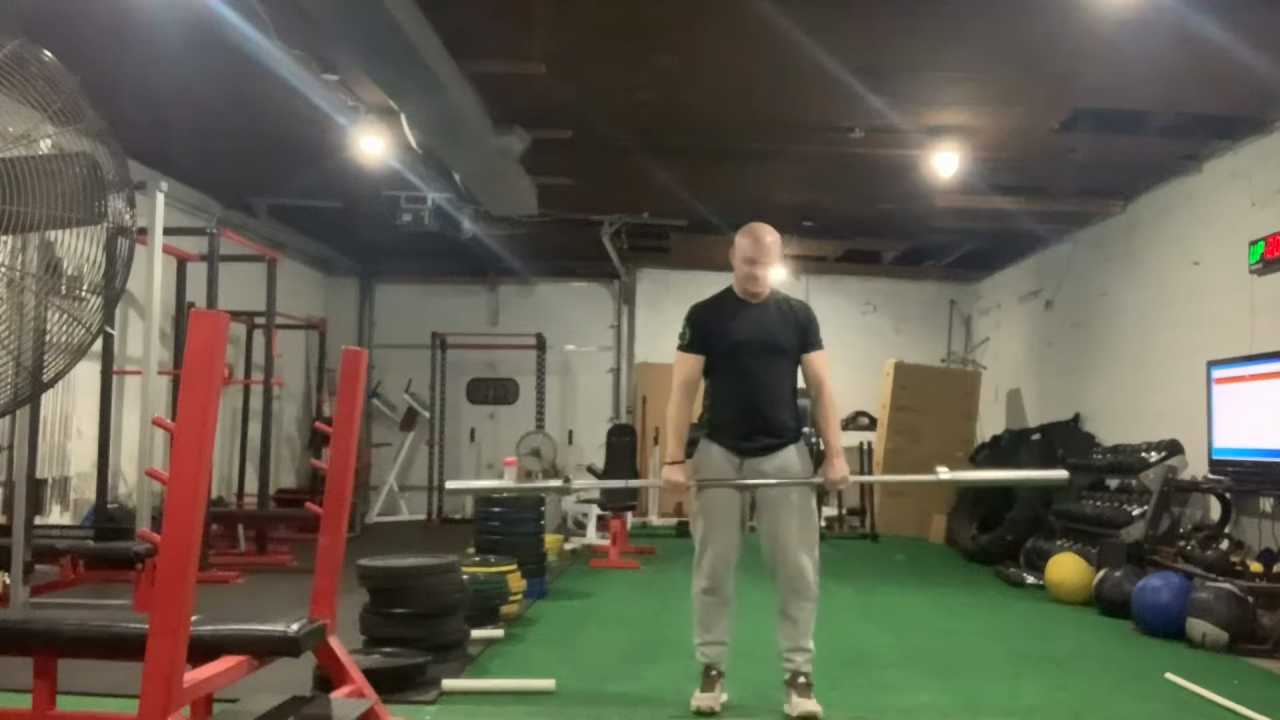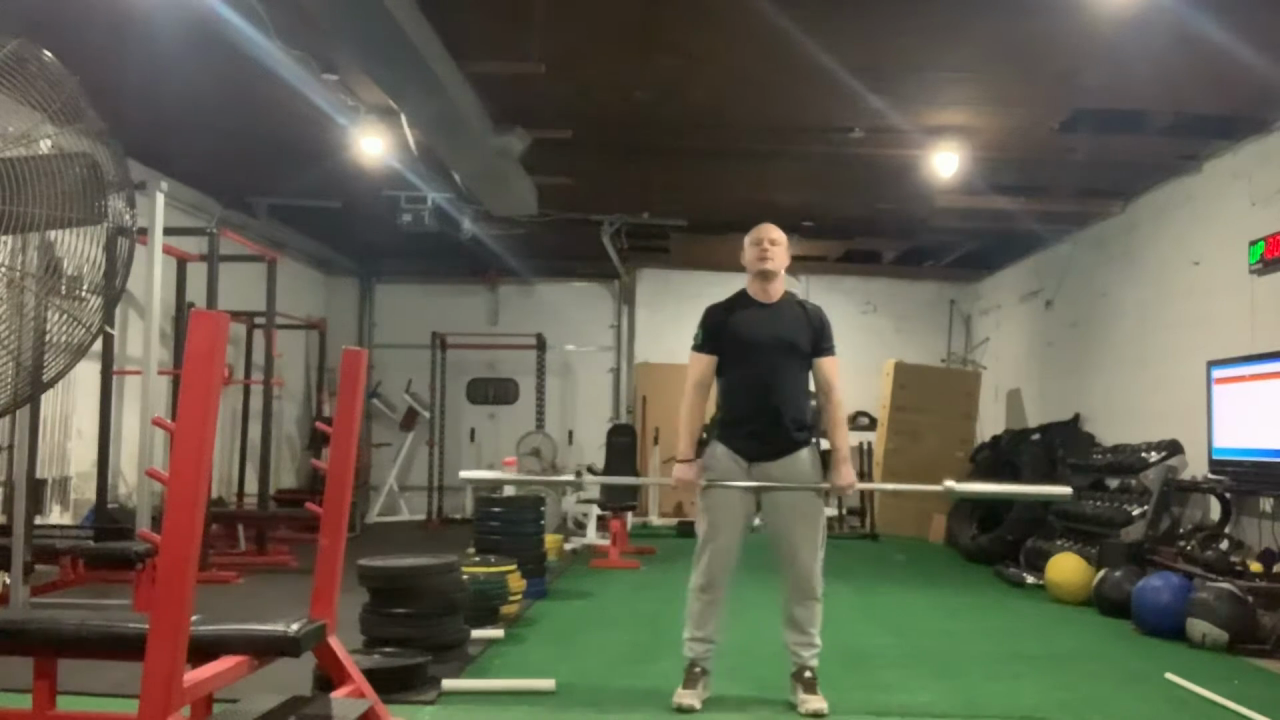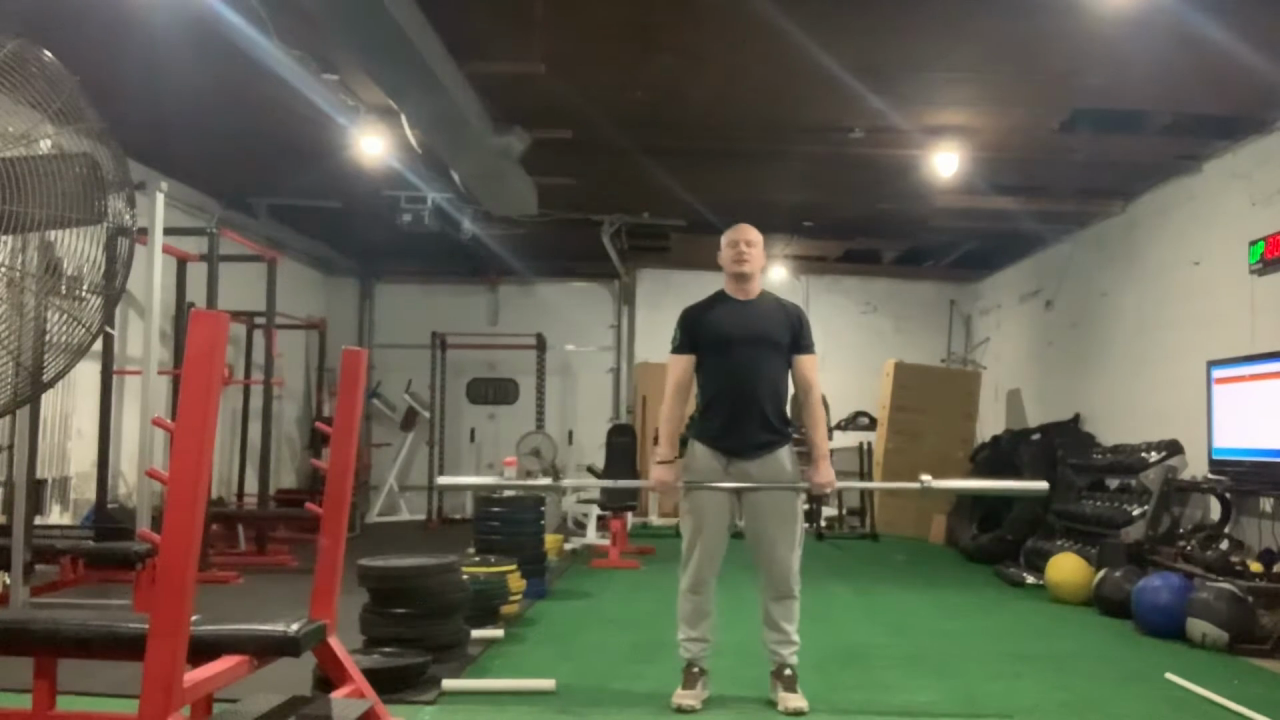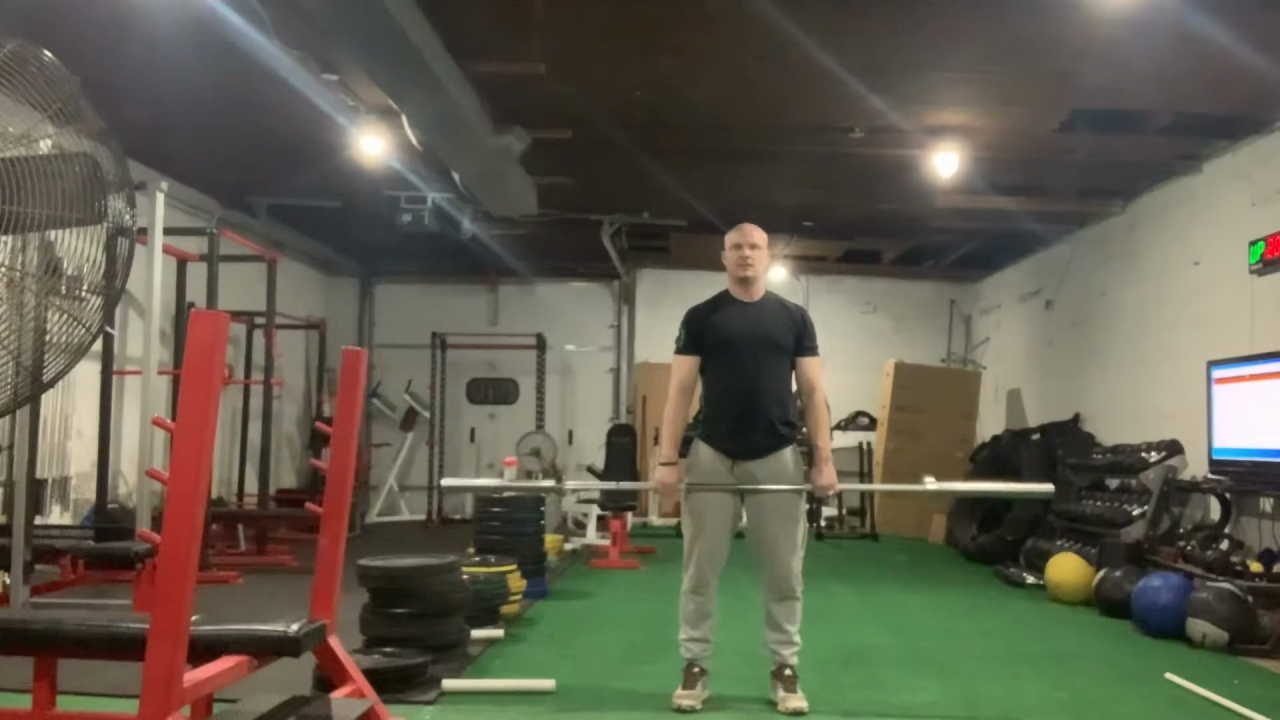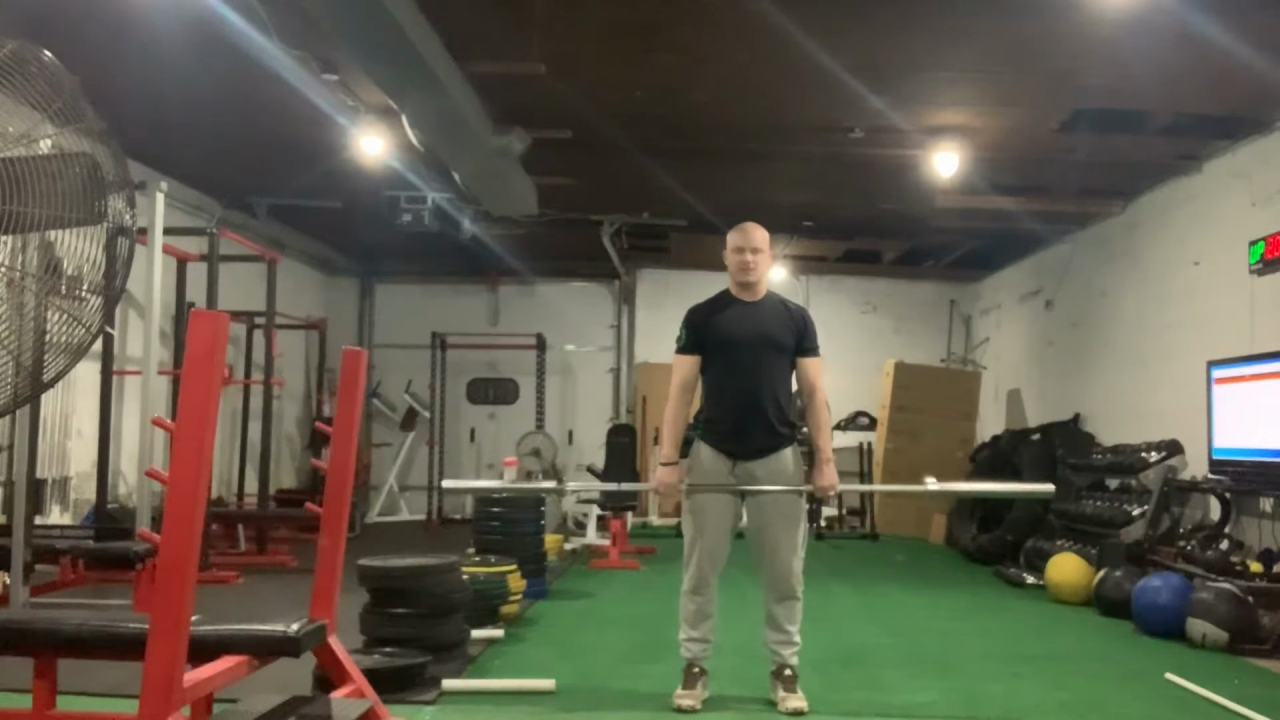
dt=1s
person 1, frame 1
left shoulder: (798, 314)
right shoulder: (705, 315)
left elbow: (820, 386)
right elbow: (683, 388)
left wrist: (835, 453)
right wrist: (674, 458)
left hip: (784, 456)
right hip: (719, 456)
left knee: (798, 572)
right knee: (713, 572)
left ankle: (798, 676)
right ankle: (712, 671)
person 1, frame 2
left shoulder: (811, 317)
right shoulder: (720, 316)
left elbow: (829, 391)
right elbow: (697, 388)
left wrist: (842, 459)
right wrist: (684, 457)
left hip: (794, 459)
right hip: (728, 457)
left knee: (804, 573)
right knee: (710, 569)
left ankle: (804, 671)
right ankle: (696, 666)
person 1, frame 3
left shoulder: (789, 315)
right shoulder: (697, 316)
left elbow: (809, 389)
right elbow: (677, 389)
left wrist: (821, 457)
right wrist: (664, 457)
left hip: (773, 457)
right hip: (707, 456)
left knee: (781, 572)
right knee: (698, 570)
left ankle: (784, 669)
right ankle: (694, 667)
person 1, frame 4
left shoulder: (794, 317)
right shoulder: (701, 317)
left elbow: (812, 391)
right elbow: (680, 390)
left wrist: (823, 459)
right wrist: (667, 459)
left hip: (777, 458)
right hip: (712, 457)
left knee: (784, 574)
right knee: (700, 571)
left ankle: (784, 669)
right ankle: (695, 667)
person 1, frame 5
left shoulder: (795, 318)
right shoulder: (702, 317)
left elbow: (814, 392)
right elbow: (681, 391)
left wrist: (825, 460)
right wrist: (668, 460)
left hip: (778, 458)
right hip: (713, 457)
left knee: (785, 574)
right knee: (700, 572)
left ankle: (785, 669)
right ankle: (695, 667)
